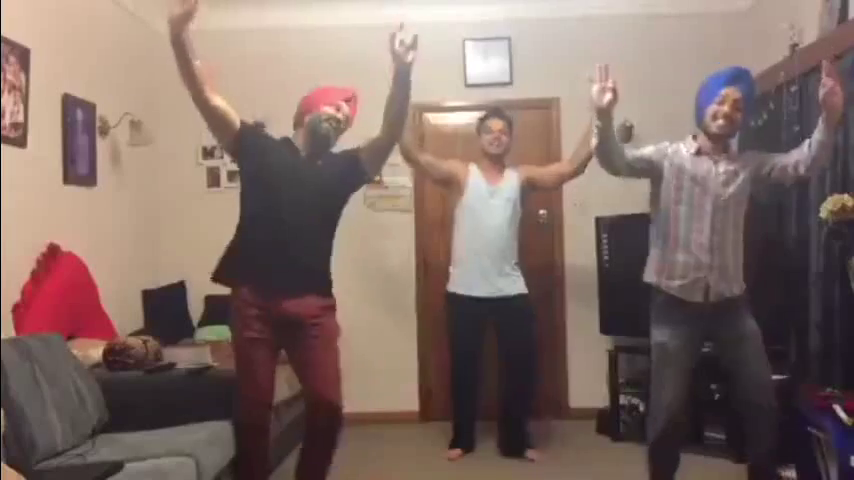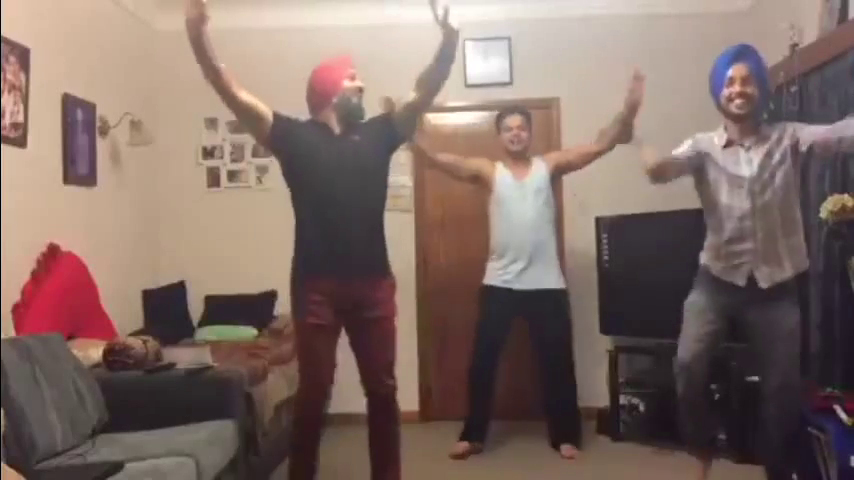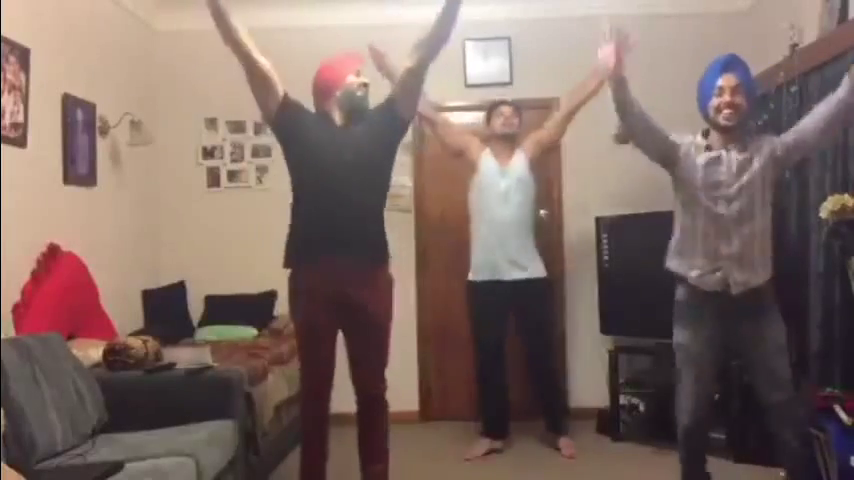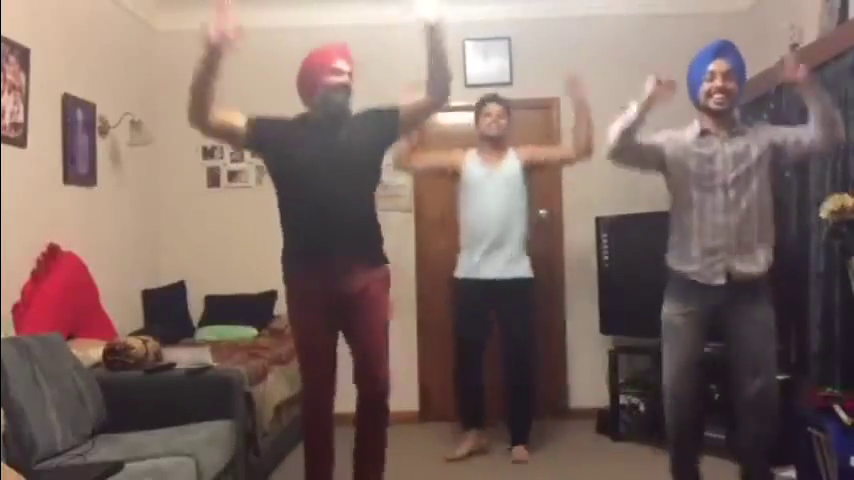
dt=0.5s
person 1, frame 1
left shoulder: (343, 168)
right shoulder: (259, 150)
left elbow: (390, 134)
right elbow: (207, 98)
left wrist: (402, 73)
left hip: (312, 301)
right hip: (255, 299)
left knee: (327, 403)
right knee: (253, 407)
person 1, frame 2
left shoulder: (378, 135)
right shoulder: (295, 137)
left elbow: (424, 93)
right elbow: (232, 95)
left hip: (373, 283)
right hip: (316, 284)
left knee: (382, 389)
right knee: (313, 393)
person 1, frame 3
left shoulder: (382, 125)
right shoulder: (299, 126)
left elbow: (420, 60)
right elbow: (252, 60)
left hip: (370, 277)
right hip: (313, 277)
left knee: (371, 389)
right knee: (315, 390)
person 1, frame 4
left shoulder: (373, 126)
right shoulder: (279, 134)
left elbow: (435, 99)
right elbow: (203, 119)
left wrist: (434, 40)
right wrist: (215, 52)
left hip: (365, 274)
right hip: (307, 278)
left knee: (375, 386)
right knee: (317, 392)
person 2, frame 1
left shoulder: (748, 165)
right shoulder: (666, 157)
left elbow: (804, 162)
right elbow: (616, 162)
left wrist: (829, 117)
right wrist: (604, 116)
left hip: (730, 301)
right hip: (675, 301)
left knee: (761, 400)
right knee: (668, 409)
person 2, frame 2
left shoulder: (791, 139)
right shoulder: (702, 147)
right elbow: (673, 166)
right wrist: (657, 164)
left hip: (776, 283)
right hip: (718, 279)
left knee: (782, 386)
right knee: (689, 364)
person 2, frame 3
left shoulder: (769, 150)
right shoulder: (680, 153)
right elbow: (636, 126)
right wrist: (617, 77)
left hip: (753, 296)
right hip: (697, 297)
left knee: (782, 401)
right knee: (693, 409)
person 2, frame 4
left shoulder: (763, 141)
right shoulder: (674, 145)
left elbow: (827, 136)
right elbow: (618, 150)
left wrist: (809, 90)
right wrist: (643, 105)
left hip: (748, 287)
right hip: (691, 283)
left knee: (758, 392)
right knee: (680, 390)
person 3, frame 1
left shoulder: (522, 176)
right shoulder: (460, 173)
left elbow: (573, 167)
right elbow: (414, 156)
left hip: (510, 289)
right hip: (464, 290)
left knee: (522, 363)
right knee: (463, 366)
left ankle: (515, 440)
right ankle: (462, 439)
person 3, frame 2
left shoulder: (550, 165)
right shoulder: (486, 171)
left elbow: (601, 145)
right elbow: (438, 161)
left wrist: (629, 109)
left hip: (547, 284)
right hip: (499, 284)
left knee: (557, 362)
right knee: (482, 358)
left ankle: (564, 435)
right ankle: (472, 435)
person 3, frame 3
left shoulder: (531, 150)
right shoulder: (474, 152)
left elbow: (567, 110)
right elbow: (430, 115)
left wrist: (602, 73)
right wrist: (393, 74)
left hip: (529, 275)
right hip: (484, 277)
left knee: (541, 354)
right knee: (488, 358)
left ankle: (560, 430)
right ankle: (493, 432)
person 3, frame 4
left shoulder: (522, 158)
right shoulder: (459, 161)
left elbow: (579, 151)
right elbow: (407, 162)
left wrist: (579, 105)
left hip: (514, 276)
right hip: (469, 275)
left knee: (519, 358)
right knee: (467, 354)
left ankle: (519, 438)
right ankle: (473, 431)
